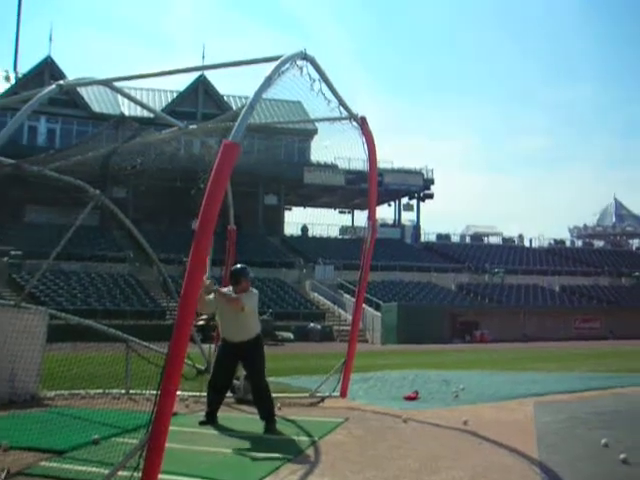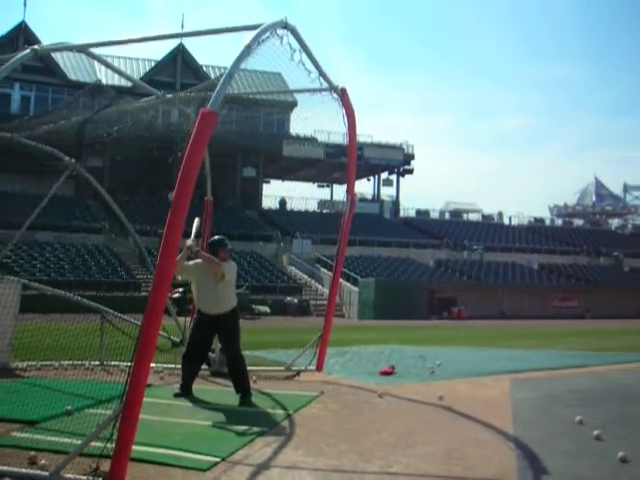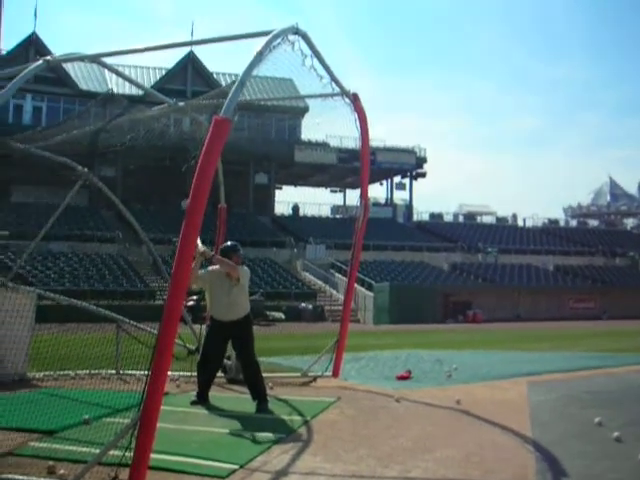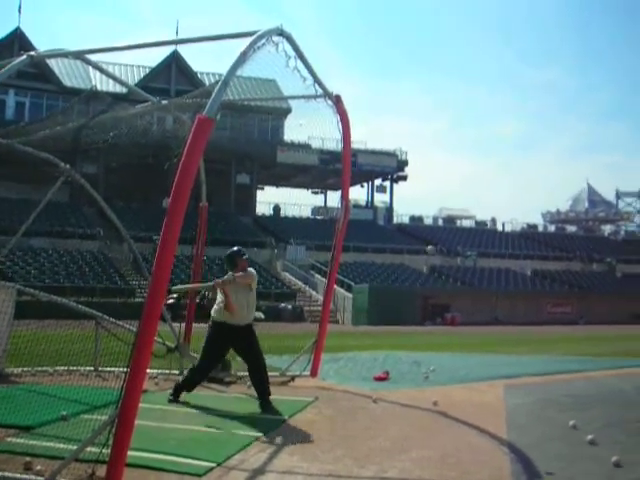
dt=0.7s
person 1, frame 1
left shoulder: (252, 295)
right shoulder: (220, 294)
left elbow: (236, 302)
right elbow: (201, 307)
left wrist: (214, 289)
right wrist: (203, 290)
left hip: (251, 344)
right hip: (228, 344)
left knee: (258, 382)
right knee: (217, 380)
left ankle: (270, 420)
right ankle: (211, 414)
person 1, frame 2
left shoulder: (231, 266)
right shoulder: (197, 266)
left elbow: (217, 267)
right elbow: (177, 269)
left wrist: (196, 251)
right wrist: (186, 251)
left hip: (227, 316)
right hip: (204, 316)
left knee: (234, 355)
right knee: (192, 353)
left ankle: (245, 393)
right ankle: (186, 387)
person 1, frame 3
left shoulder: (244, 272)
right shoulder: (211, 273)
left elbow: (232, 269)
right elbow: (192, 280)
left wrist: (210, 255)
right wrist: (199, 258)
left hip: (241, 323)
right hip: (217, 323)
left knee: (249, 362)
right knee: (206, 361)
left ankle: (261, 400)
right ankle: (202, 395)
person 1, frame 4
left shoulder: (249, 274)
right shoulder: (223, 285)
left elbow: (245, 277)
right elbow: (232, 310)
left wrist: (225, 280)
right wrist: (225, 287)
left hip: (244, 328)
right hip: (221, 328)
left knee: (257, 363)
right knee: (205, 365)
left ankle: (265, 400)
right ankle: (179, 389)
